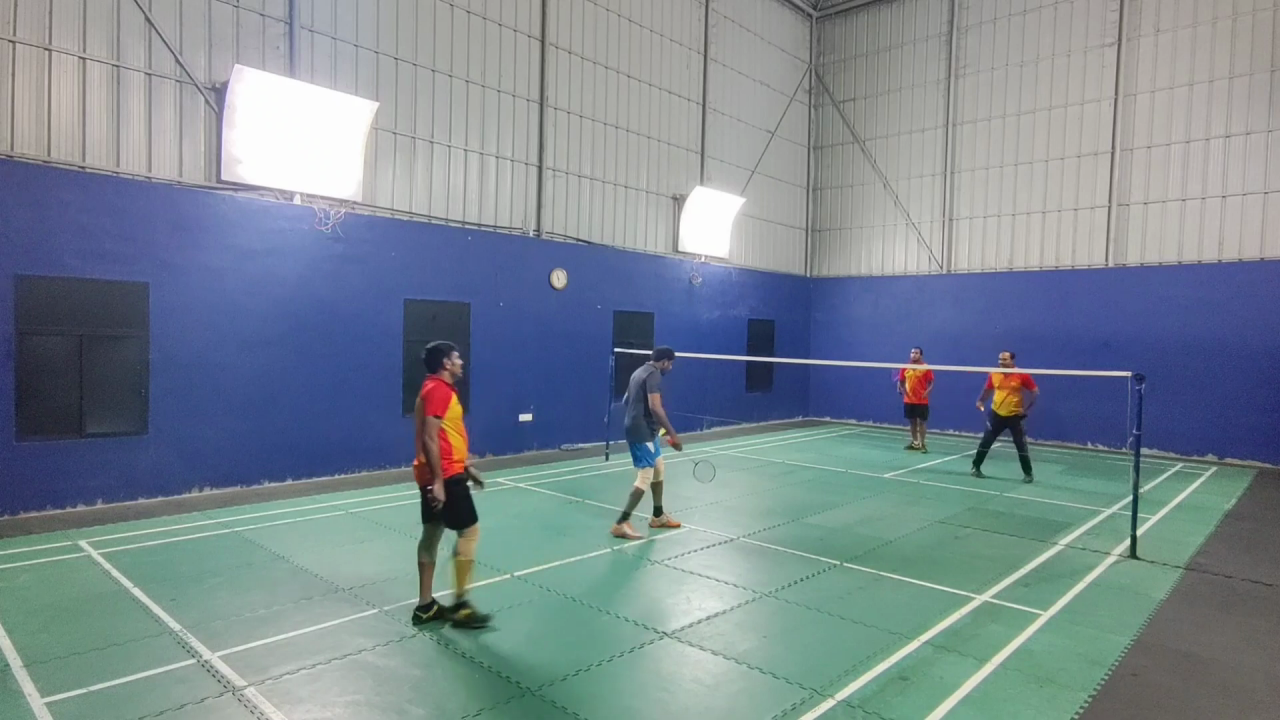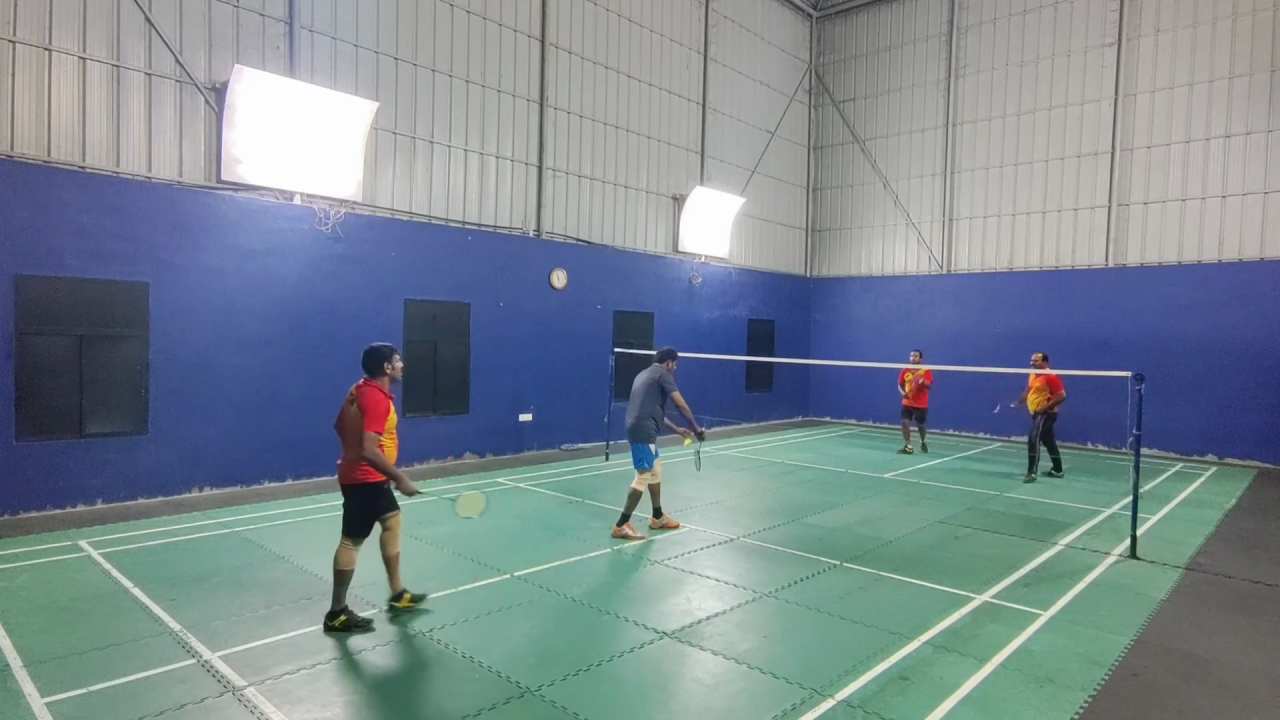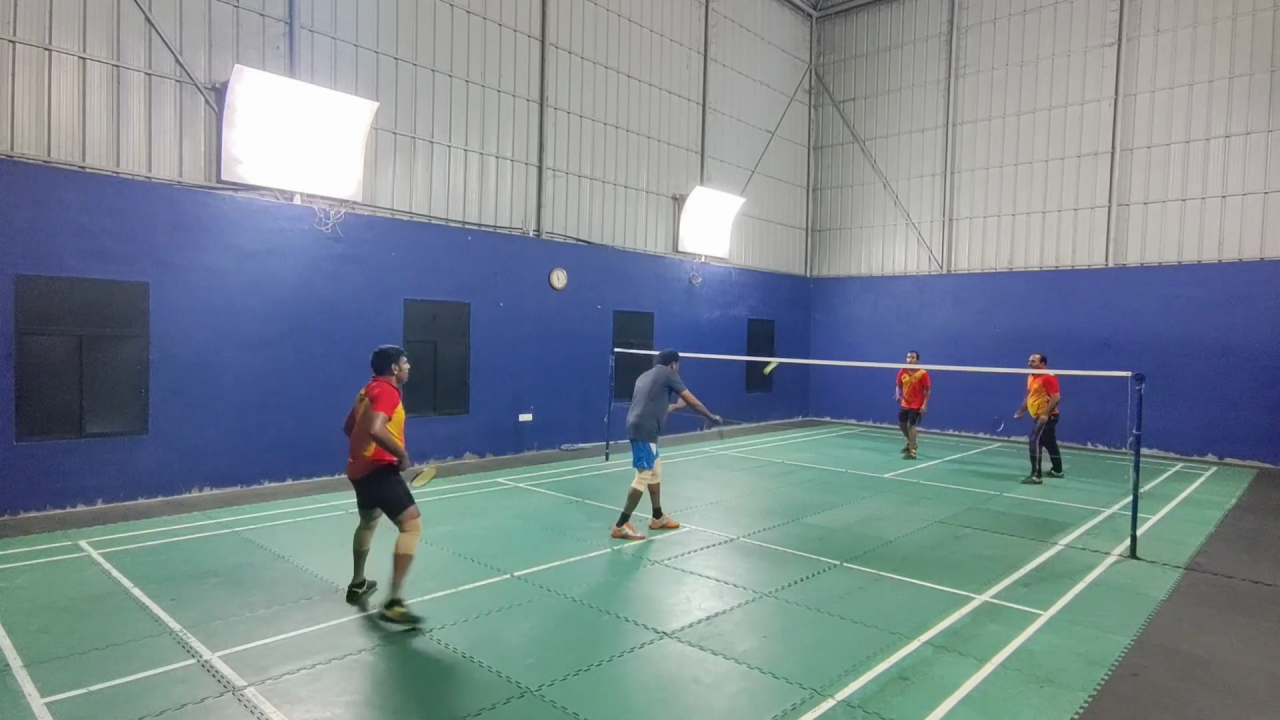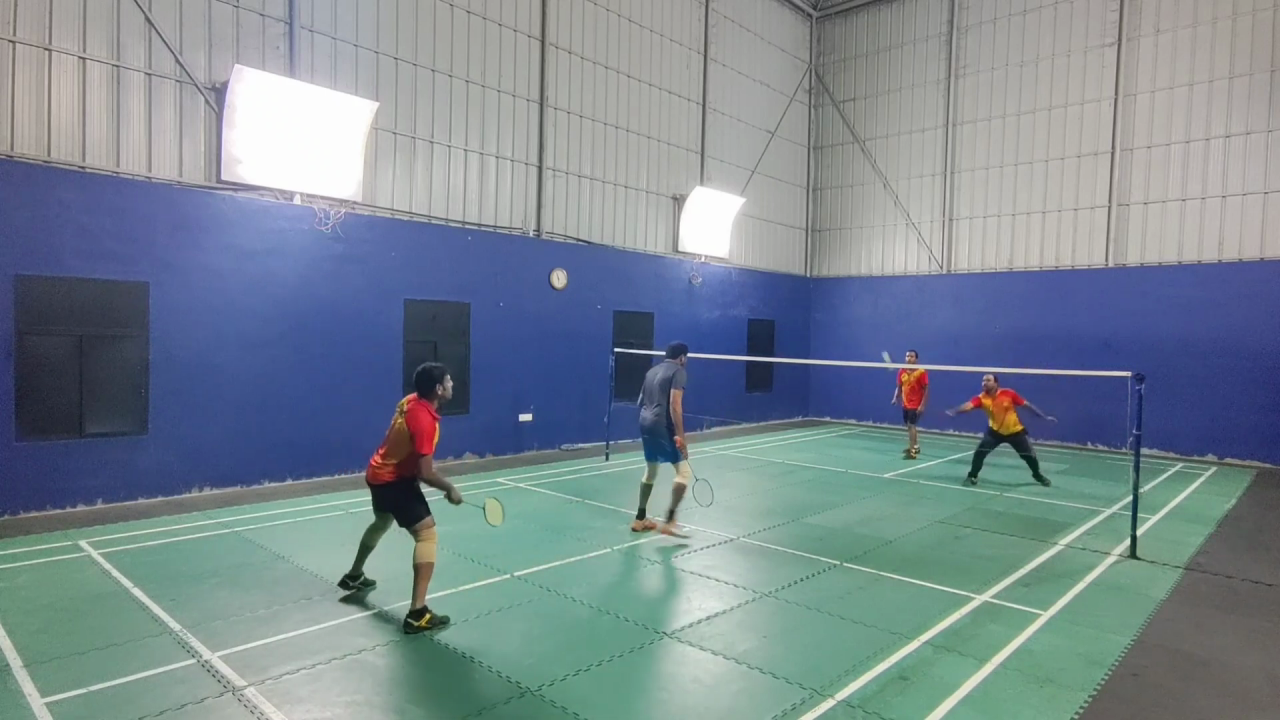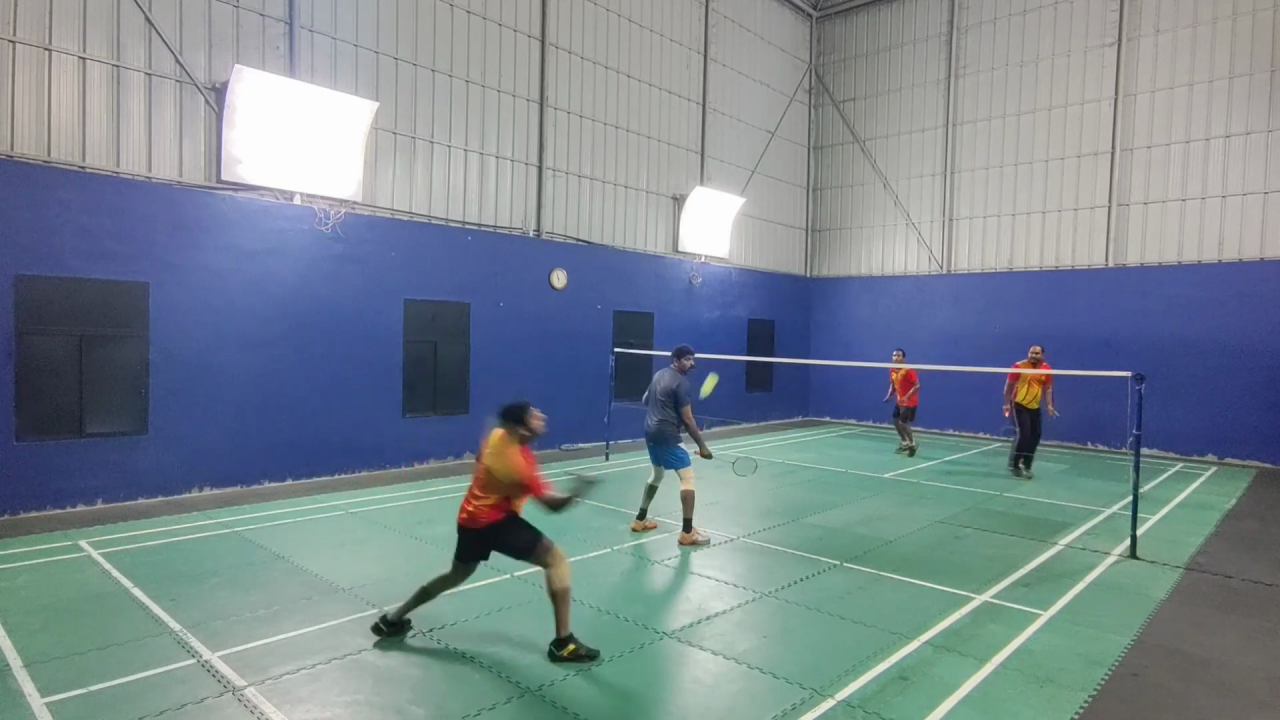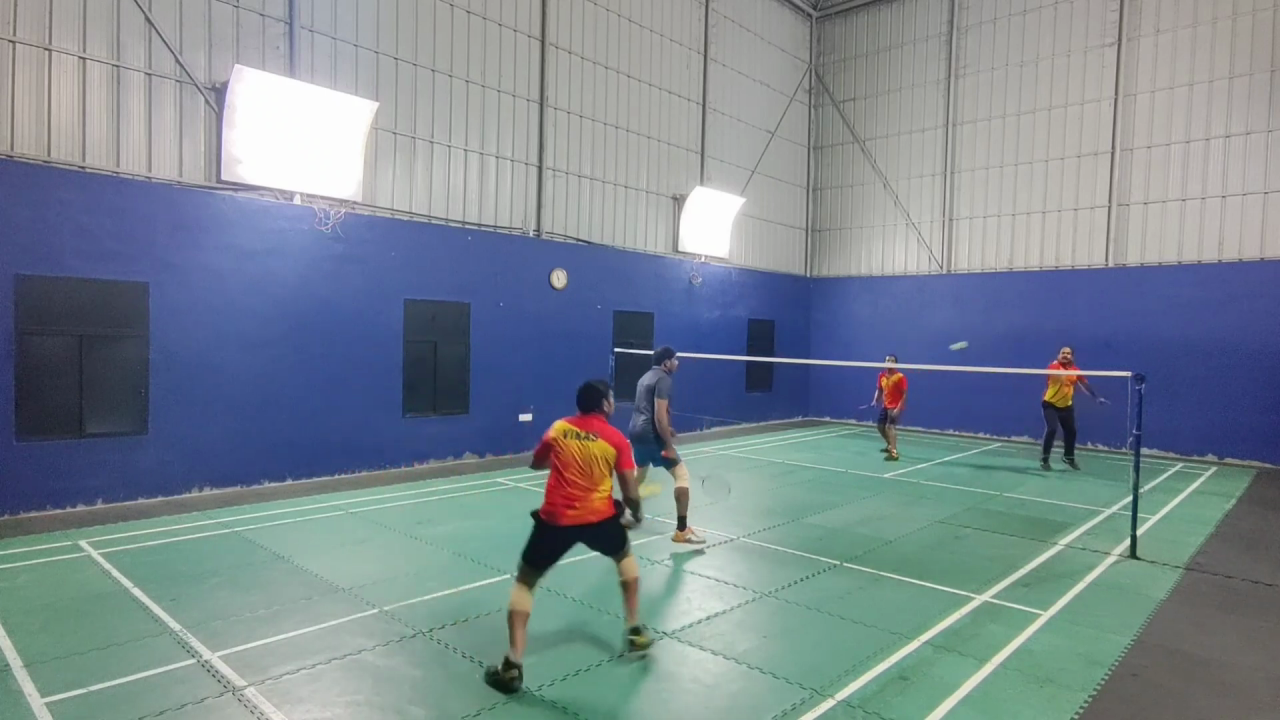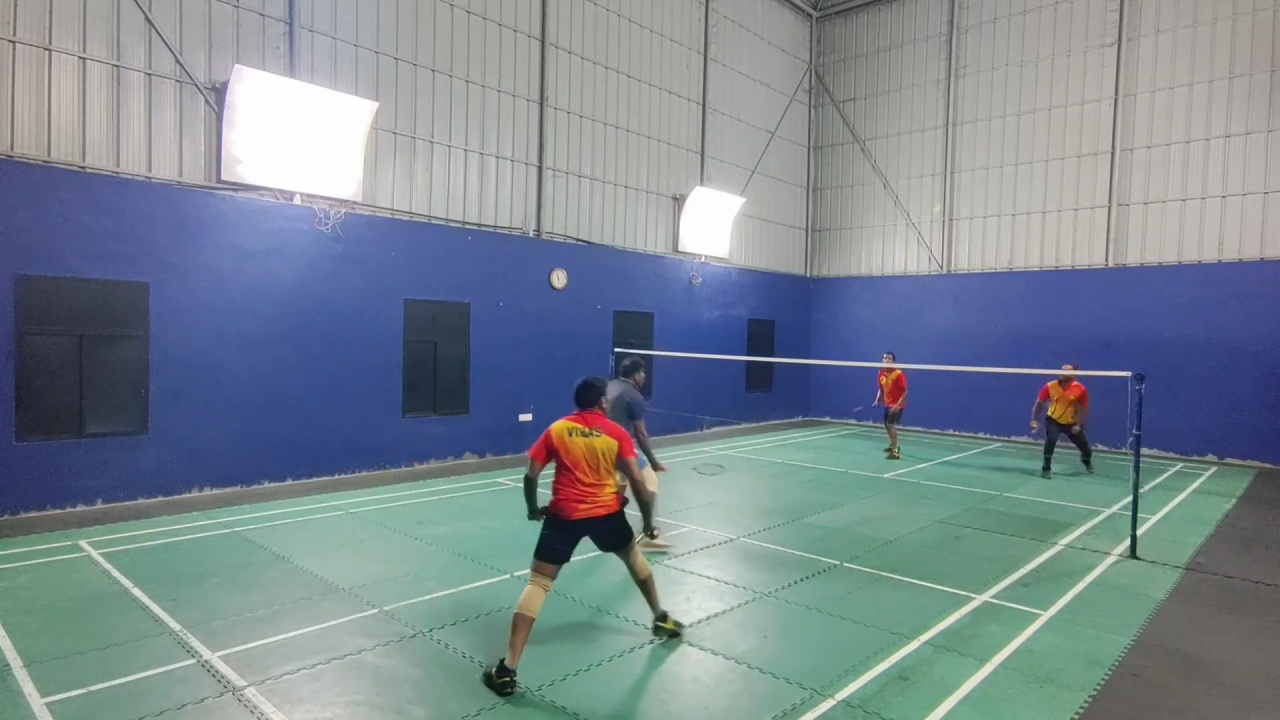
dt=0.7s
person 1, frame 1
left shoulder: (437, 390)
right shoulder: (438, 391)
right elbow: (429, 439)
left wrist: (469, 468)
right wrist: (438, 480)
left hip: (443, 475)
right hip: (443, 477)
left knee: (432, 534)
right knee: (469, 531)
left ankle: (425, 605)
right ankle: (461, 605)
person 1, frame 2
left shoulder: (360, 390)
right shoulder: (376, 400)
left elbow: (339, 426)
right elbow: (370, 451)
right wrist: (401, 479)
left hip: (370, 478)
right hip: (364, 480)
left knee: (393, 521)
right knee: (352, 541)
left ankle: (398, 595)
right ankle: (337, 614)
person 1, frame 3
left shoulder: (368, 391)
right shoulder: (387, 392)
left elbow: (348, 428)
right elbow: (377, 431)
right wrist: (403, 454)
left hip: (359, 470)
right hip: (379, 469)
left knee: (368, 523)
right knee: (411, 526)
left ankle: (358, 584)
right ankle: (394, 600)
person 1, frame 4
left shoulder: (412, 401)
right shoulder: (424, 420)
right elbow: (425, 473)
right wrist: (450, 488)
left hip: (378, 473)
right hip: (395, 480)
left knee: (381, 524)
right knee: (426, 535)
left ankle: (354, 576)
right ankle: (417, 613)
person 1, frame 5
left shoulder: (497, 436)
right shoulder: (518, 462)
right elbow: (553, 504)
right wrist: (577, 491)
left hip: (470, 518)
right hip: (495, 522)
left knee: (456, 576)
right knee: (556, 558)
left ankle: (393, 620)
right ankle: (563, 642)
person 1, frame 6
left shoulder: (558, 429)
right shoulder: (616, 439)
left elbow: (536, 464)
right elbow: (630, 494)
right wrist: (636, 514)
left hip: (555, 519)
right hip: (598, 518)
left knee: (524, 583)
right knee: (625, 556)
left ankle: (513, 664)
right ankle: (634, 630)
person 1, frame 7
left shoulder: (556, 429)
right shoulder: (616, 433)
left elbow: (530, 475)
right elbow: (637, 482)
left wrist: (533, 507)
right wrist: (648, 520)
left hip: (563, 514)
right hip: (606, 512)
left knee: (537, 584)
right knee: (632, 556)
left ankle: (508, 668)
right ankle: (662, 620)
person 2, frame 1
left shoulder: (640, 372)
right shoulder: (653, 375)
left elbow: (626, 400)
right elbow: (655, 408)
right wrist: (672, 434)
left hip: (642, 430)
right hip: (641, 431)
left knee: (658, 469)
right knee: (645, 477)
left ankle: (658, 516)
right ankle: (621, 524)
person 2, frame 2
left shoulder: (646, 374)
right shoulder: (663, 375)
right elbow: (681, 405)
left wrist: (676, 429)
right wrist: (696, 428)
left hip: (640, 428)
right hip: (643, 431)
left knee: (655, 470)
right knee: (643, 477)
left ankle: (658, 517)
right ankle: (621, 525)
person 2, frame 3
left shoulder: (646, 376)
right shoulder: (669, 375)
right elbow: (692, 402)
left wrist: (676, 405)
right wrist: (712, 417)
left hip: (638, 427)
right hip: (644, 430)
left knee: (655, 470)
right knee: (643, 476)
left ankle: (658, 517)
right ankle: (621, 525)
person 2, frame 4
left shoulder: (652, 371)
right shoulder: (678, 371)
left elbow: (640, 401)
right elbow: (675, 405)
right wrist: (680, 435)
left hip: (645, 424)
right hip: (662, 427)
left knee: (651, 470)
right knee: (684, 471)
left ankle: (640, 519)
right ankle: (669, 521)
person 2, frame 5
left shoulder: (659, 375)
right shoulder: (681, 383)
left elbow: (646, 400)
right elbow: (687, 419)
right wrist: (702, 446)
left hip: (651, 432)
right hip: (667, 435)
left knee: (657, 475)
right knee: (688, 478)
left ankle: (640, 519)
right ankle: (688, 532)
person 2, frame 6
left shoulder: (646, 377)
right shoulder: (663, 379)
right elbow: (659, 415)
left wrist: (666, 429)
right wrist: (669, 446)
left hip: (636, 432)
right hip: (651, 436)
left knee: (640, 474)
right knee: (681, 474)
right ankle: (682, 530)
person 2, frame 7
left shoulder: (606, 387)
right shoulder: (634, 396)
right elbow: (641, 433)
right wrist: (654, 462)
right knee: (650, 480)
right ankle: (649, 536)
